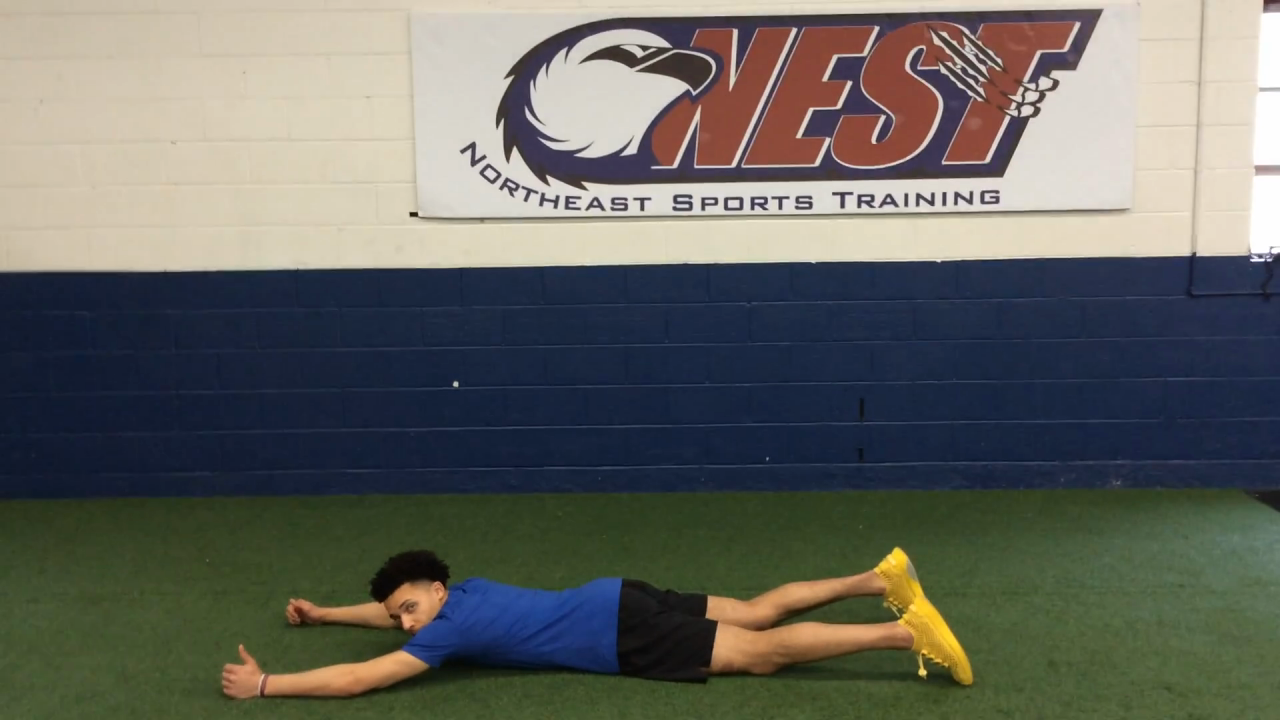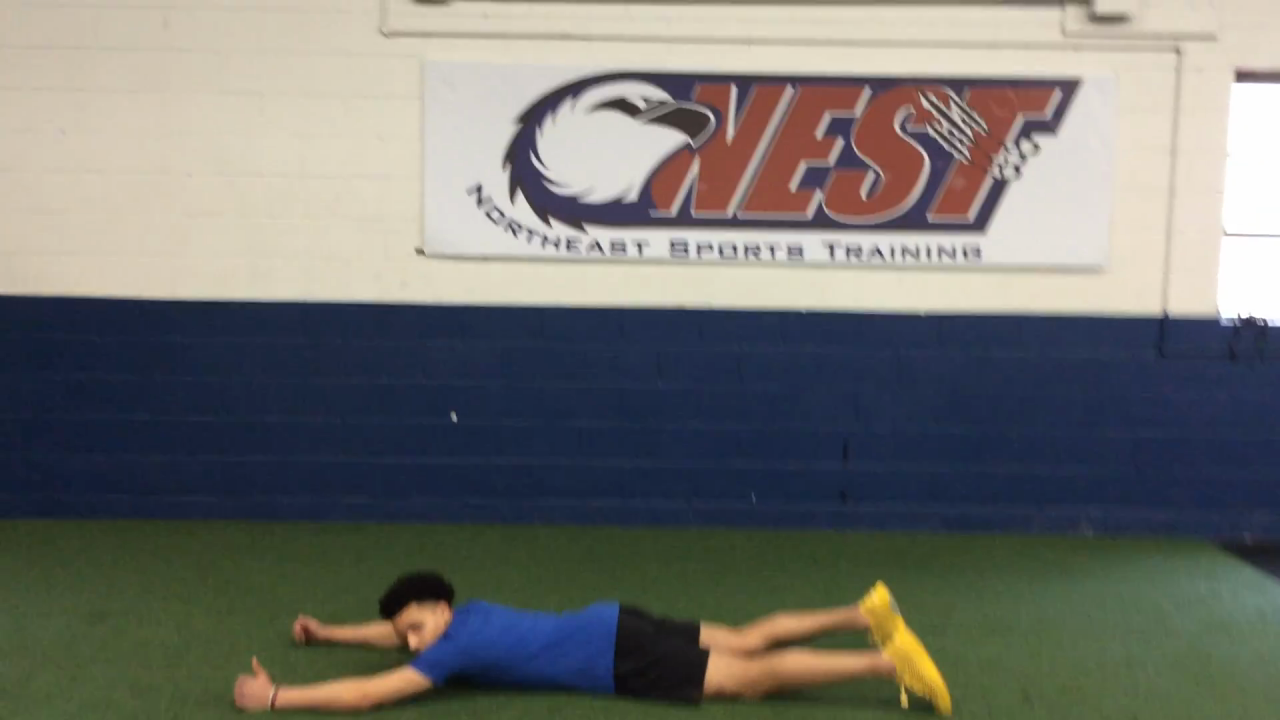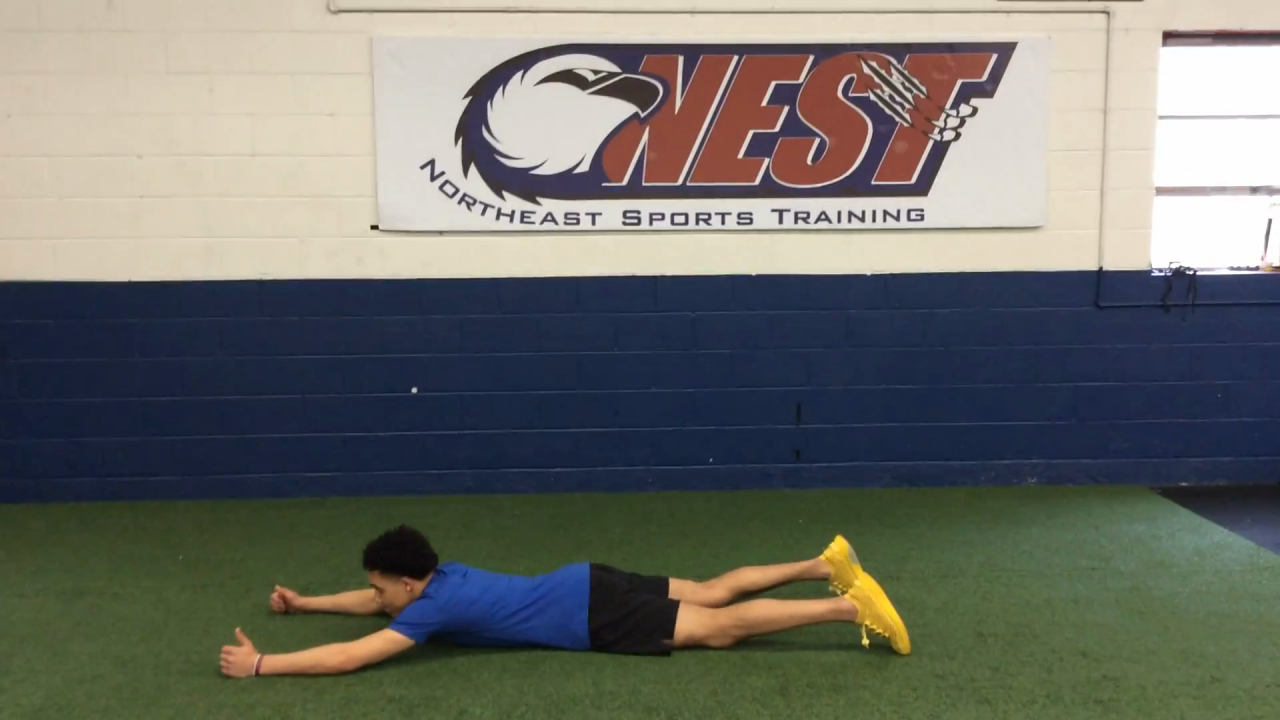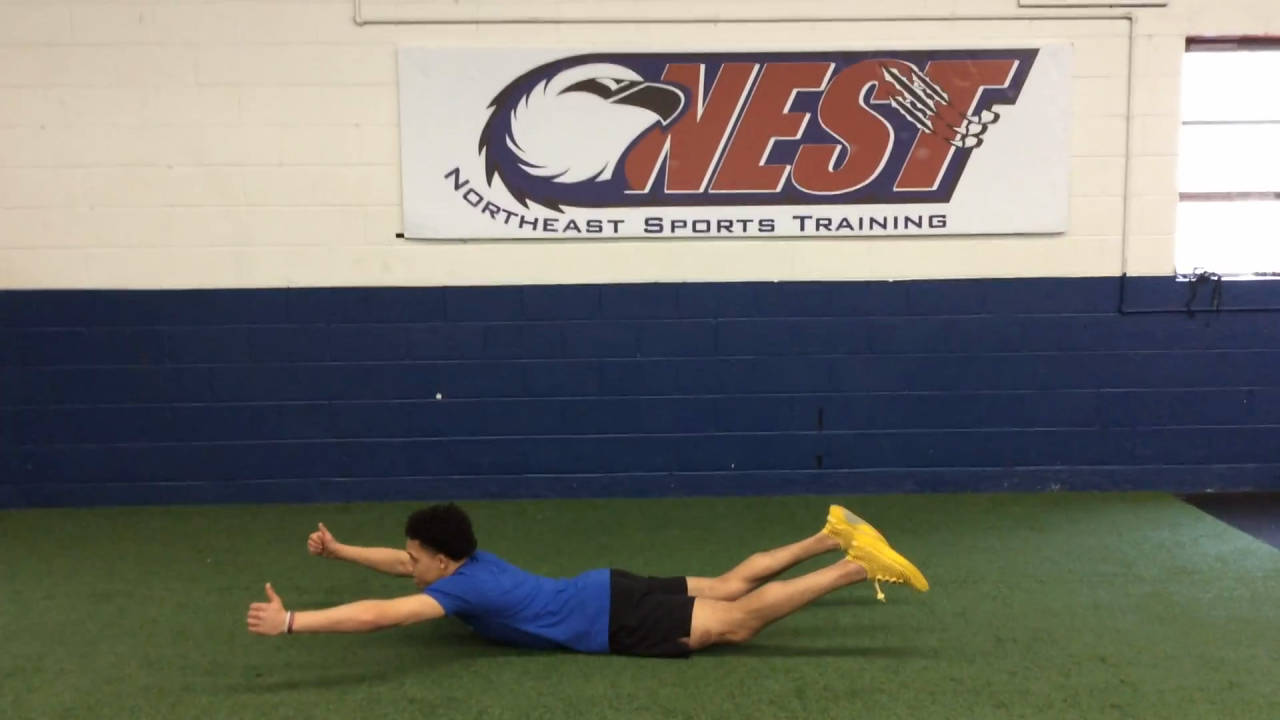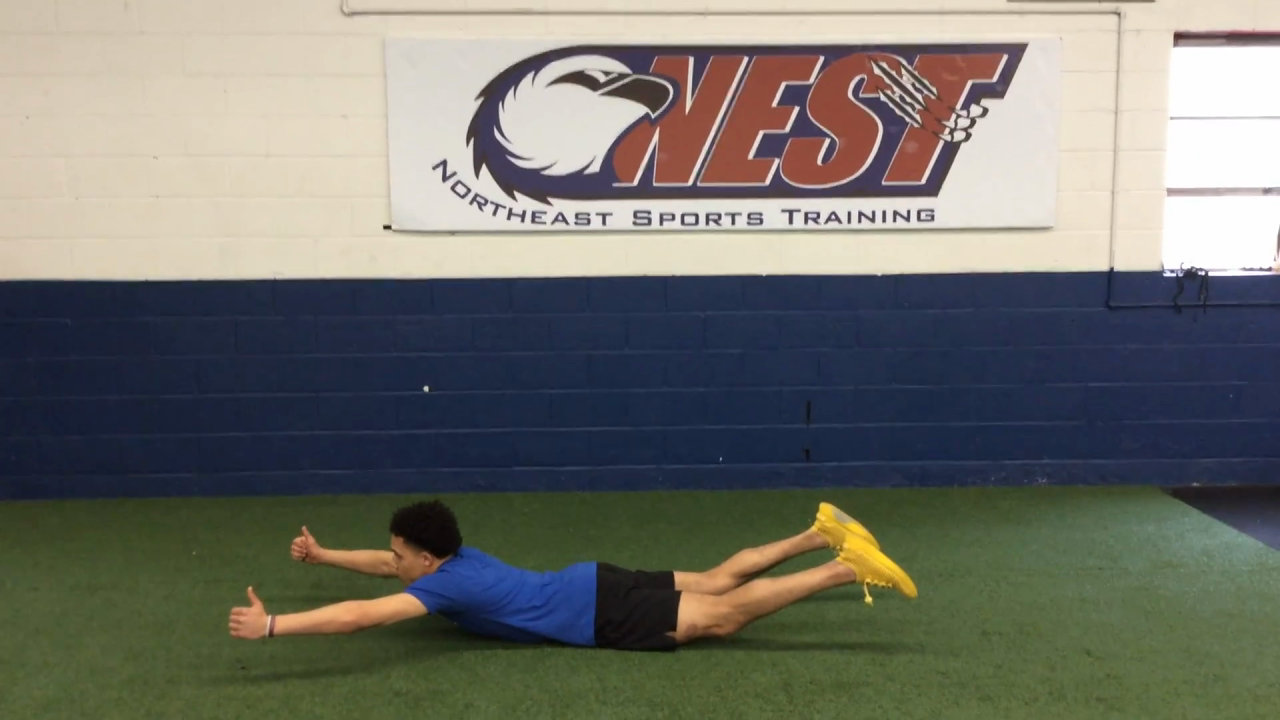
dt=1s
person 1, frame 1
left shoulder: (451, 628)
right shoulder: (462, 591)
left elbow: (357, 679)
right elbow: (394, 610)
left wrist: (265, 684)
right wrist: (322, 612)
left hip: (624, 635)
right hip: (617, 603)
left knee: (761, 653)
right knee: (757, 612)
left ankle: (903, 630)
right ankle: (878, 578)
person 1, frame 2
left shoulder: (455, 647)
right shoulder: (465, 615)
right elbow: (396, 630)
right wrist: (328, 631)
left hip: (619, 660)
right hip: (615, 630)
right knee: (745, 640)
left ankle: (887, 662)
right ankle: (863, 614)
person 1, frame 3
left shoulder: (433, 609)
right shoulder: (439, 575)
left elbow: (347, 657)
right elbow: (374, 602)
left wrist: (261, 664)
right wrist: (304, 602)
left hip: (593, 617)
right hip: (589, 588)
left knee: (719, 628)
right knee: (712, 593)
left ankle: (849, 605)
right ankle: (823, 564)
person 1, frame 4
left shoulder: (460, 589)
right shoulder: (469, 559)
left elbow: (378, 615)
right elbow: (406, 565)
left wrist: (290, 621)
right wrist: (339, 550)
left hip: (615, 621)
right hip: (609, 593)
left knee: (738, 623)
right knee: (728, 587)
left ankle: (858, 565)
right ankle: (831, 536)
person 1, frame 5
left shoulder: (443, 585)
right shoulder: (455, 554)
left elbow: (359, 615)
right elbow: (390, 565)
left wrist: (271, 624)
right wrist: (322, 555)
left hip: (599, 614)
right hip: (594, 586)
left knee: (723, 618)
right knee: (716, 583)
left ankle: (848, 568)
right ankle: (820, 533)
